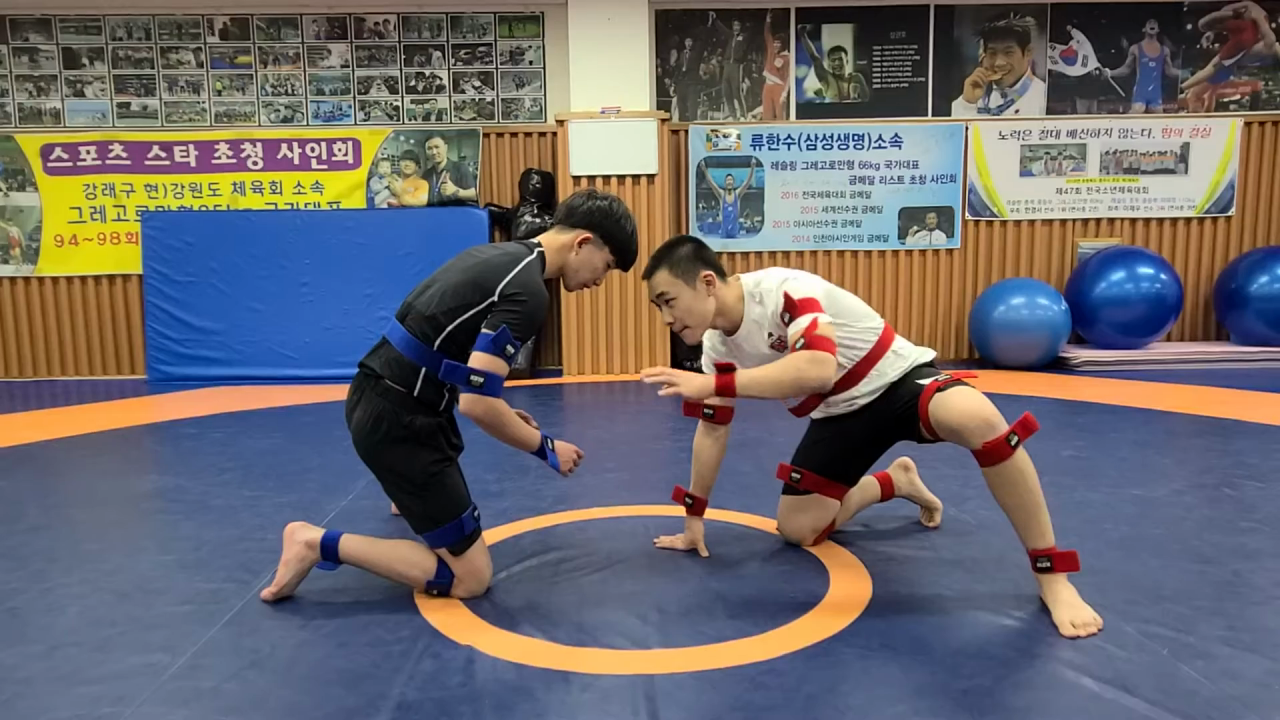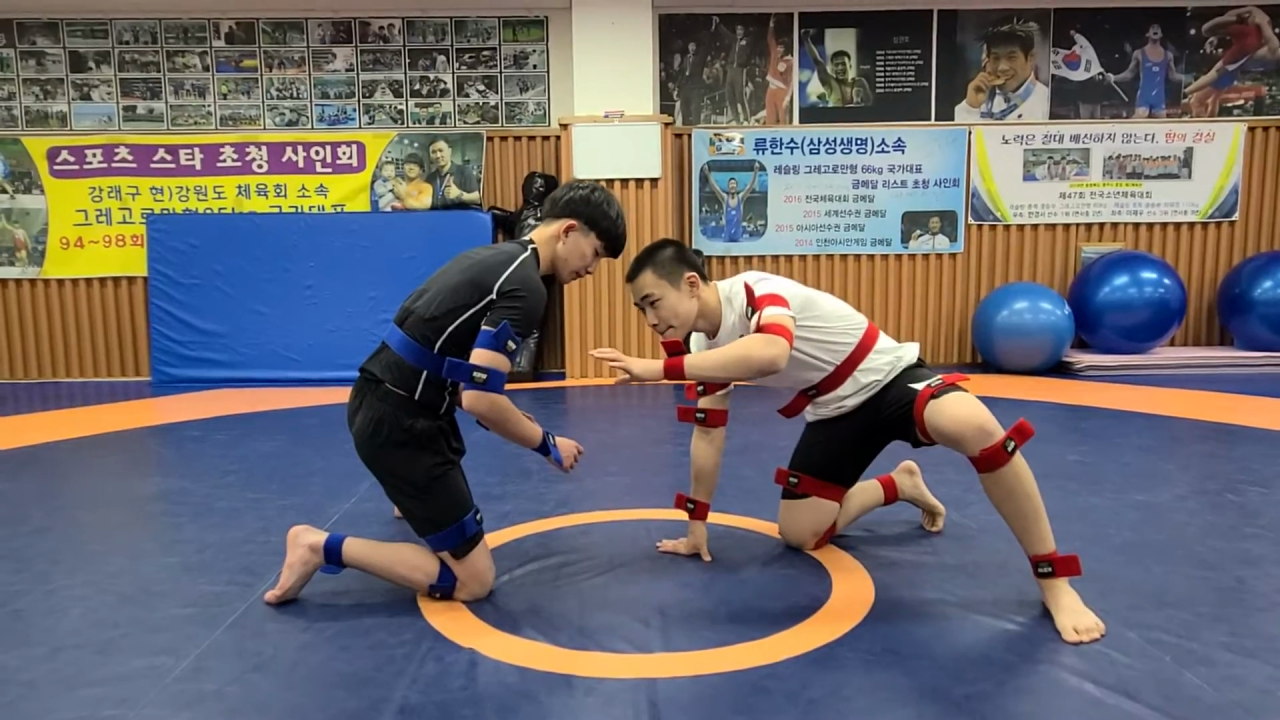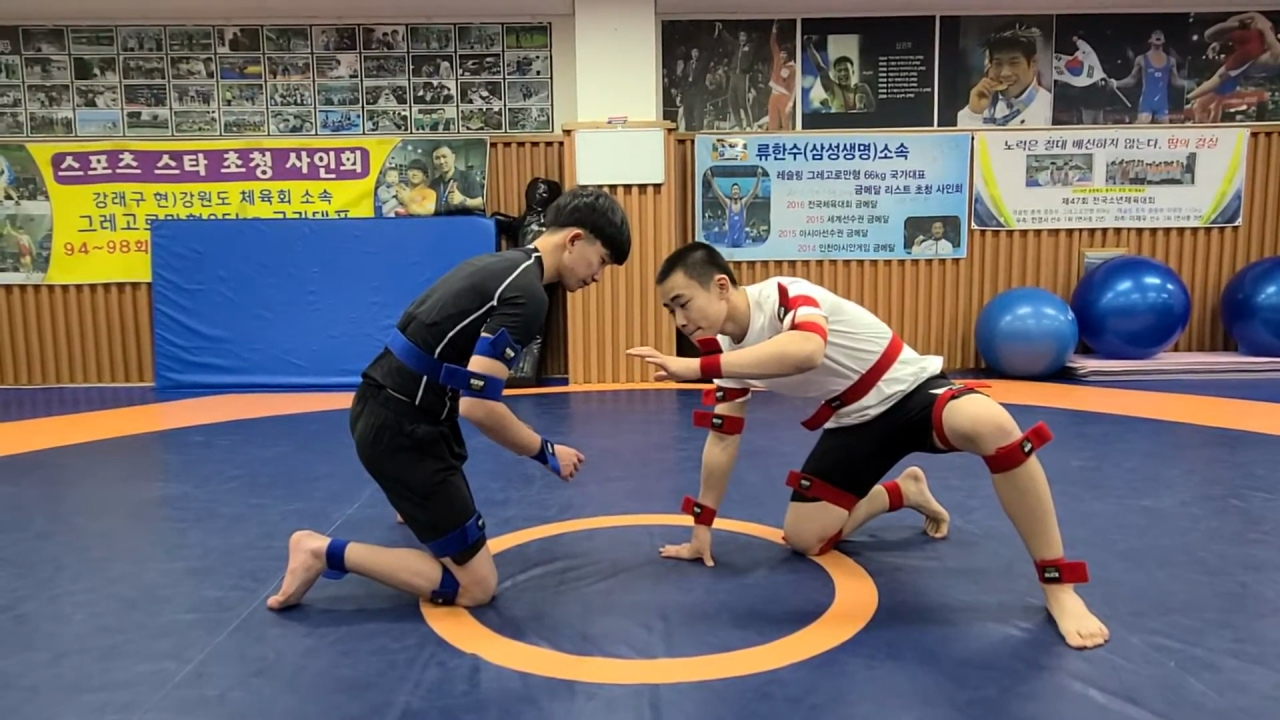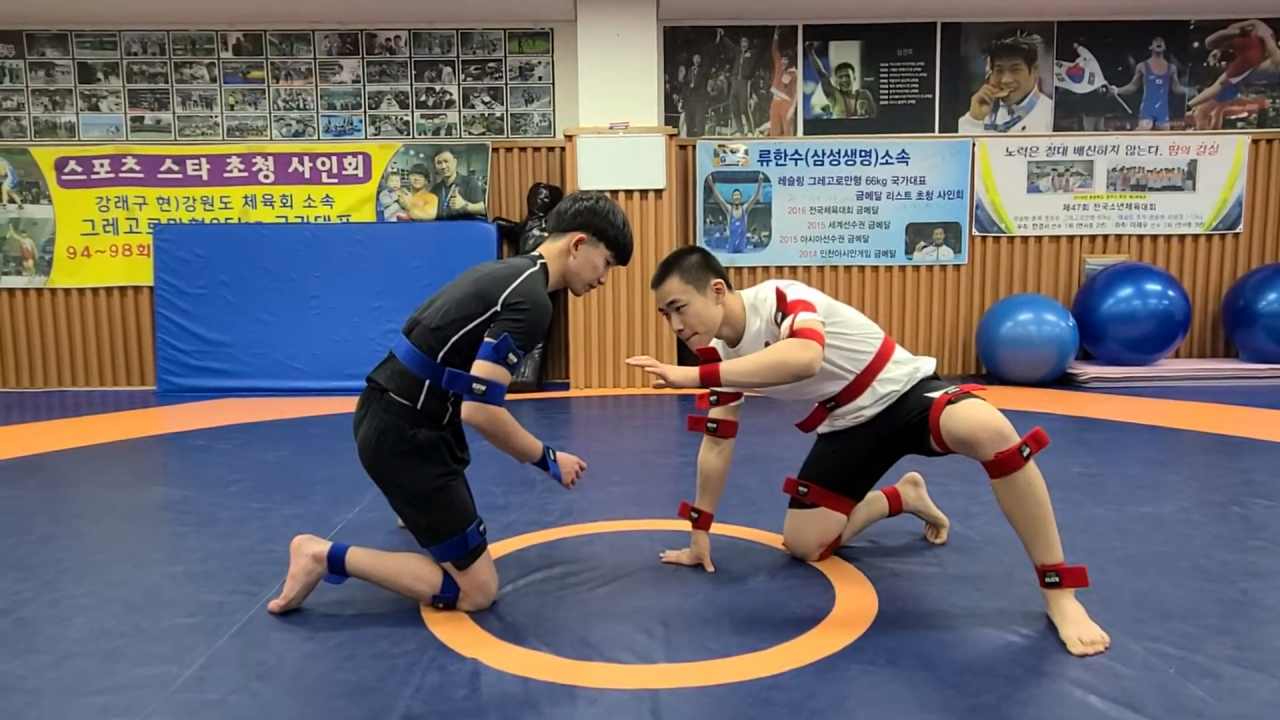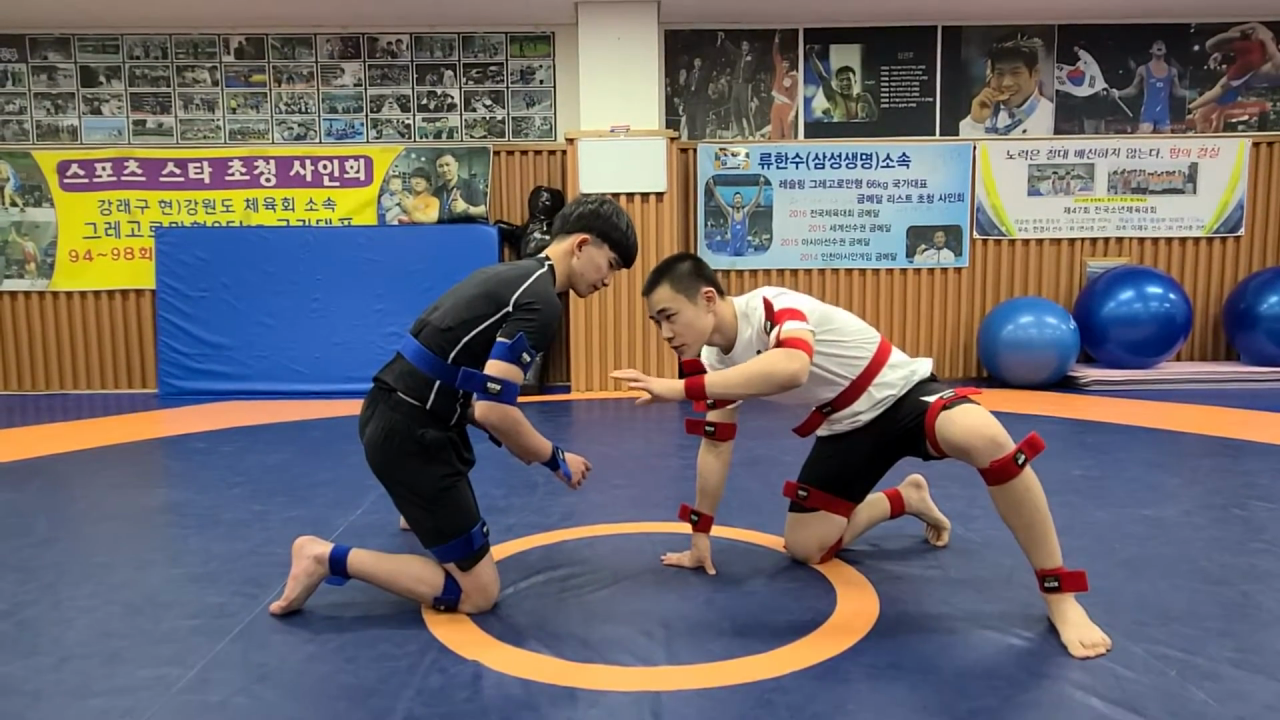
dt=1s
person 1, frame 1
left shoulder: (782, 291)
right shoulder: (716, 343)
left elbow: (820, 369)
right elbow: (711, 428)
left wrist: (712, 385)
right wrist: (693, 519)
left hip: (898, 379)
right hip: (840, 413)
left knee: (977, 419)
right knee: (797, 530)
left ankle: (1053, 577)
right ankle: (896, 482)
person 1, frame 2
left shoulder: (754, 290)
right shoulder: (705, 344)
left elbow: (772, 355)
right elbow: (708, 433)
left wrist: (660, 367)
right wrist: (696, 524)
left hip: (889, 379)
right hip: (836, 413)
left knee: (976, 428)
right knee: (798, 535)
left ankle: (1054, 582)
right ankle: (899, 485)
person 1, frame 3
left shoulder: (784, 295)
right shoulder: (726, 347)
left elbow: (808, 350)
right elbow: (722, 438)
left wrist: (695, 367)
right wrist: (702, 528)
left hip: (909, 390)
right hip: (853, 423)
left knee: (991, 426)
right knee: (804, 539)
left ankle: (1059, 588)
right ankle: (903, 492)
person 1, frame 4
left shoulder: (779, 298)
right shoulder: (721, 353)
left elbow: (805, 358)
right elbow: (717, 442)
left wrist: (694, 376)
right wrist: (700, 532)
left hip: (903, 391)
right hip: (847, 426)
left knee: (990, 431)
right knee: (804, 545)
left ankle: (1060, 593)
right ankle: (902, 497)
person 1, frame 5
left shoulder: (770, 306)
right shoulder: (712, 359)
left elbow: (791, 369)
right elbow: (715, 448)
left wrist: (677, 388)
right wrist: (699, 536)
left hip: (902, 393)
right hip: (846, 428)
left knee: (985, 439)
right knee: (804, 548)
left ankle: (1060, 597)
right ankle: (904, 498)
person 2, frame 1
left shoulder: (500, 254)
right shoulder: (527, 290)
right elbow: (476, 402)
left wrist: (499, 415)
right wrist: (546, 449)
left hip: (379, 396)
right hip: (397, 418)
right knee: (470, 577)
left ankle: (413, 496)
right ankle: (319, 543)
person 2, frame 2
left shoulder: (495, 256)
right shoulder: (524, 287)
right elbow: (480, 399)
left wrist: (505, 417)
right wrist: (547, 445)
left hip: (379, 401)
right hip: (399, 422)
right knee: (473, 580)
left ankle: (415, 497)
right ankle: (323, 547)
person 2, frame 3
left shoulder: (500, 264)
right shoulder: (525, 294)
right elbow: (477, 405)
left wrist: (509, 429)
right wrist: (546, 453)
left hip: (383, 406)
right hip: (400, 427)
right knee: (475, 586)
left ankle: (417, 502)
right ankle: (325, 552)
person 2, frame 4
left shoulder: (506, 270)
right shoulder: (530, 300)
right elbow: (479, 410)
right wrist: (547, 460)
left hip: (388, 412)
right hip: (403, 433)
right knee: (476, 590)
left ankle: (419, 507)
right ankle: (326, 556)
person 2, frame 5
left shoulder: (510, 274)
right shoulder: (541, 302)
right elbow: (493, 409)
left wrist: (508, 437)
right wrist: (556, 460)
left hip: (390, 412)
right hip: (410, 433)
right knee: (477, 593)
left ankle: (422, 509)
right ankle: (329, 558)
